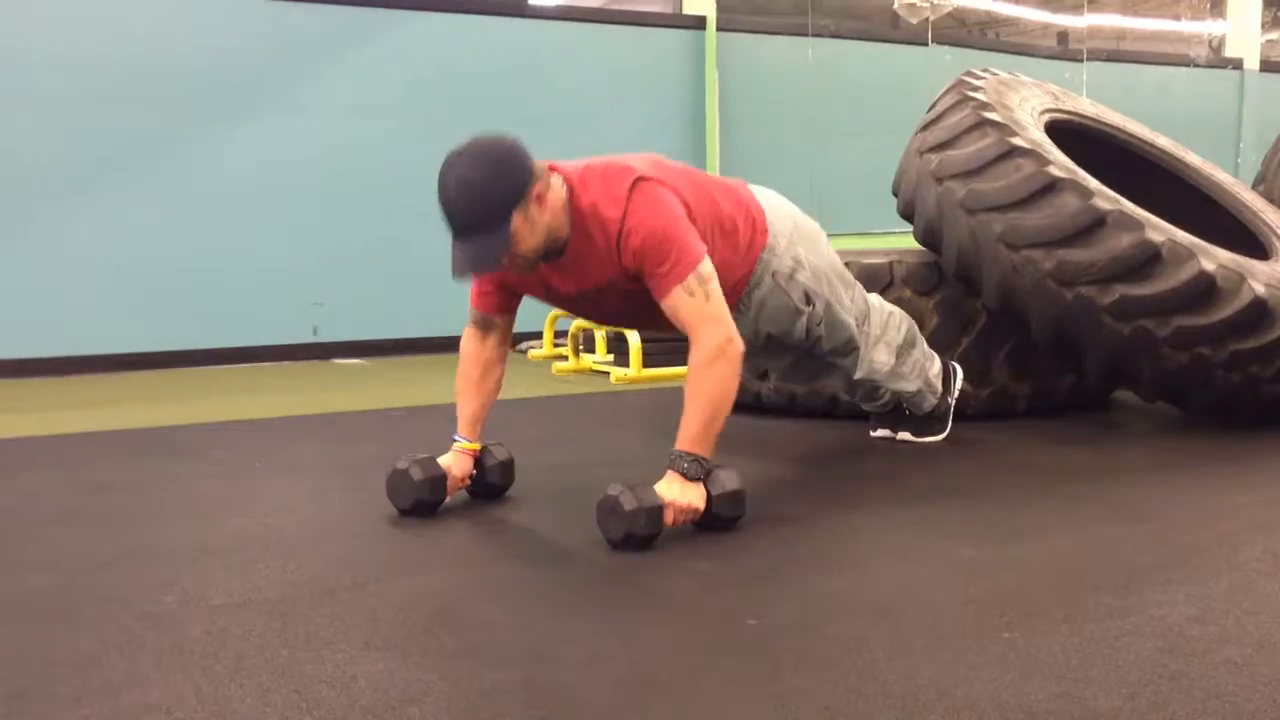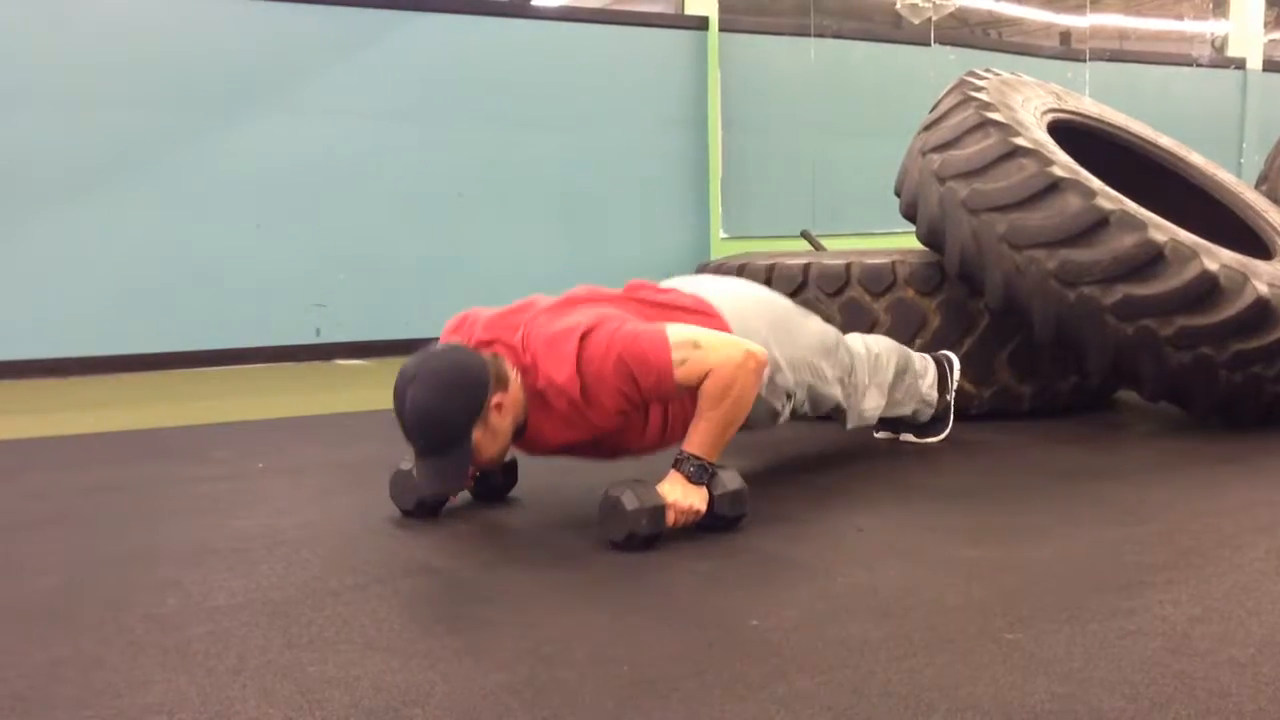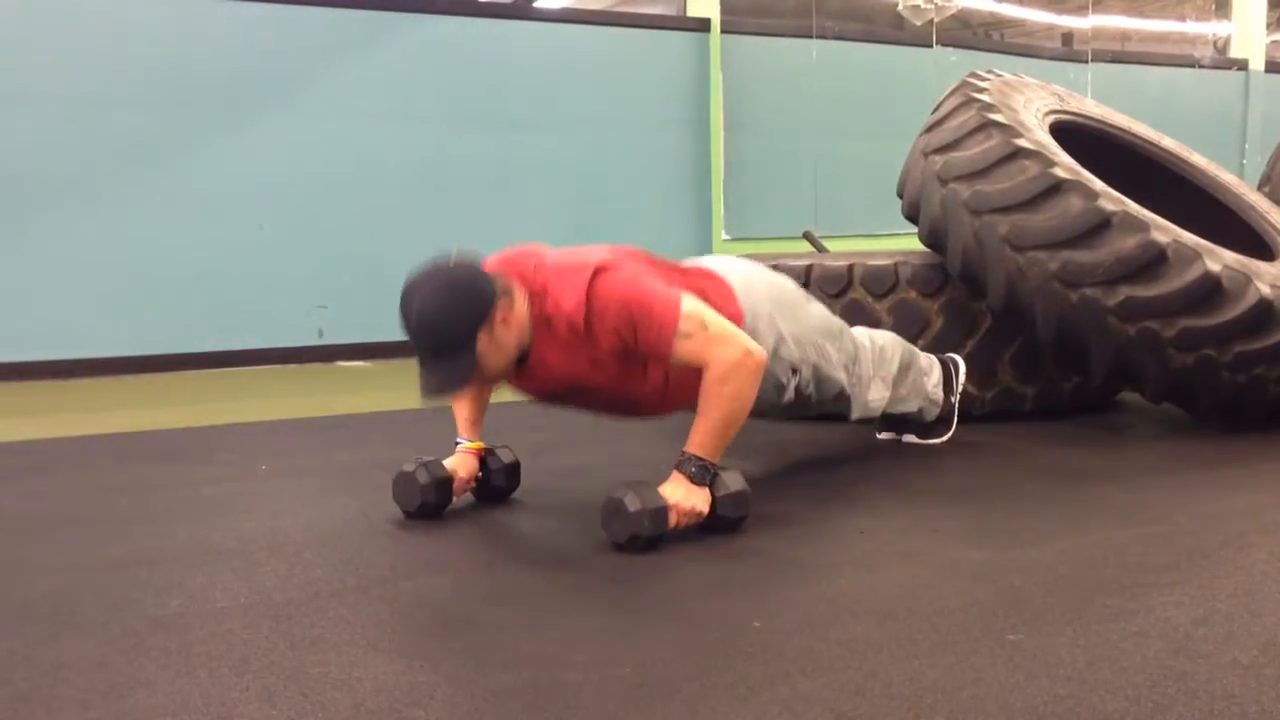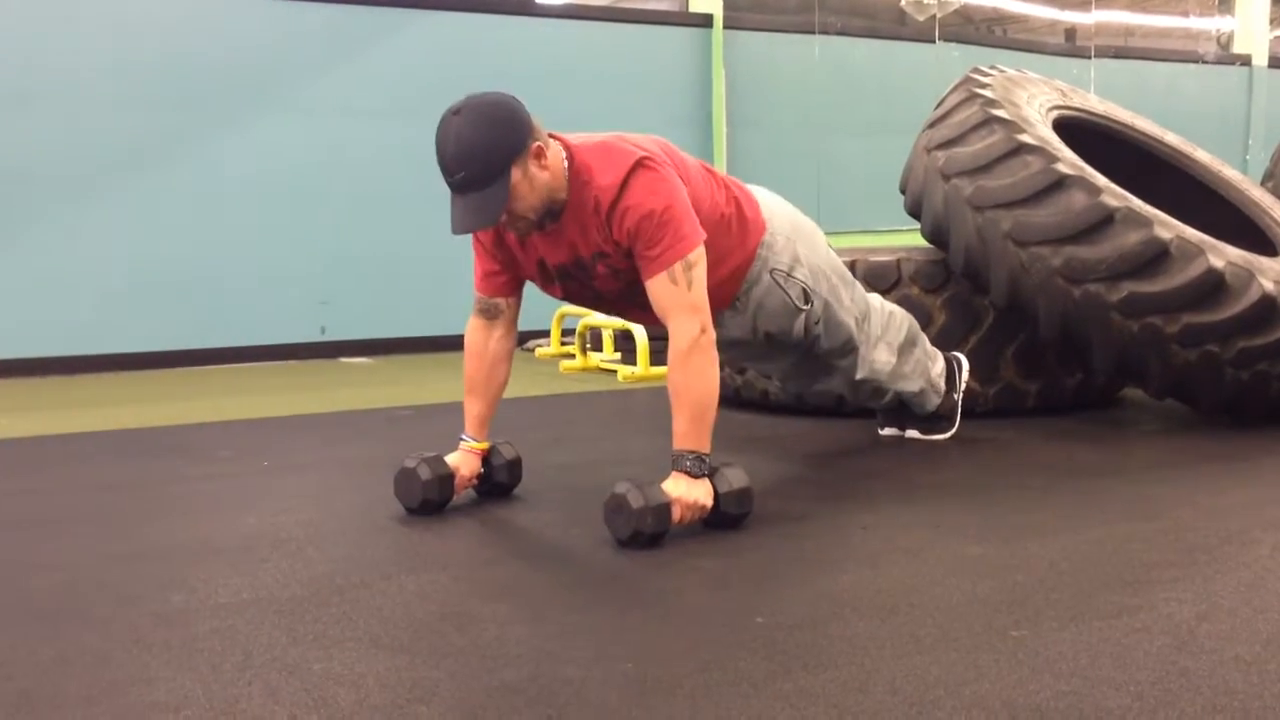
dt=0.5s
person 1, frame 1
left shoulder: (635, 216)
right shoulder: (504, 230)
left elbow: (720, 345)
right elbow: (487, 333)
left wrist: (686, 470)
right wrist: (466, 443)
left hip: (762, 254)
right hip: (708, 286)
left knee: (860, 340)
right knee: (814, 367)
left ankle: (929, 389)
right ankle: (896, 408)
person 1, frame 2
left shoulder: (590, 366)
right shoulder: (464, 345)
left elbow: (743, 362)
left wrist: (691, 473)
right wrist: (465, 464)
left hip: (734, 338)
left knee: (845, 378)
left ankle: (929, 380)
right ankle: (912, 388)
person 1, frame 3
left shoulder: (599, 300)
right shoulder: (478, 310)
left elbow: (743, 359)
right elbow: (460, 365)
left wrist: (693, 472)
right wrist: (468, 444)
left hip: (741, 323)
right hip: (678, 316)
left knee: (853, 374)
right knee: (829, 389)
left ankle: (933, 384)
right ankle: (912, 394)
person 1, frame 4
left shoulder: (633, 185)
right shoulder: (500, 213)
left elbow: (692, 332)
right elbow: (491, 322)
left wrist: (690, 468)
right wrist: (473, 444)
left hip: (762, 257)
right hip: (713, 303)
left knee: (862, 339)
right knee: (815, 369)
left ankle: (938, 381)
right ankle: (904, 400)
